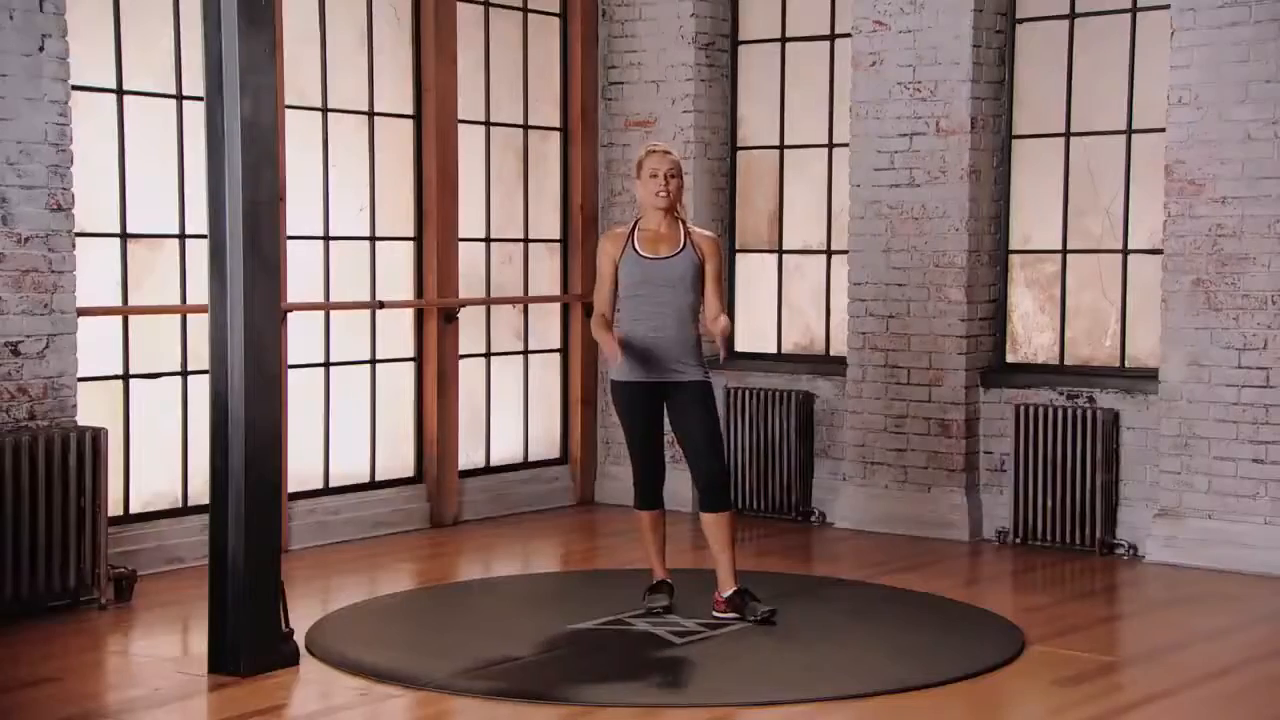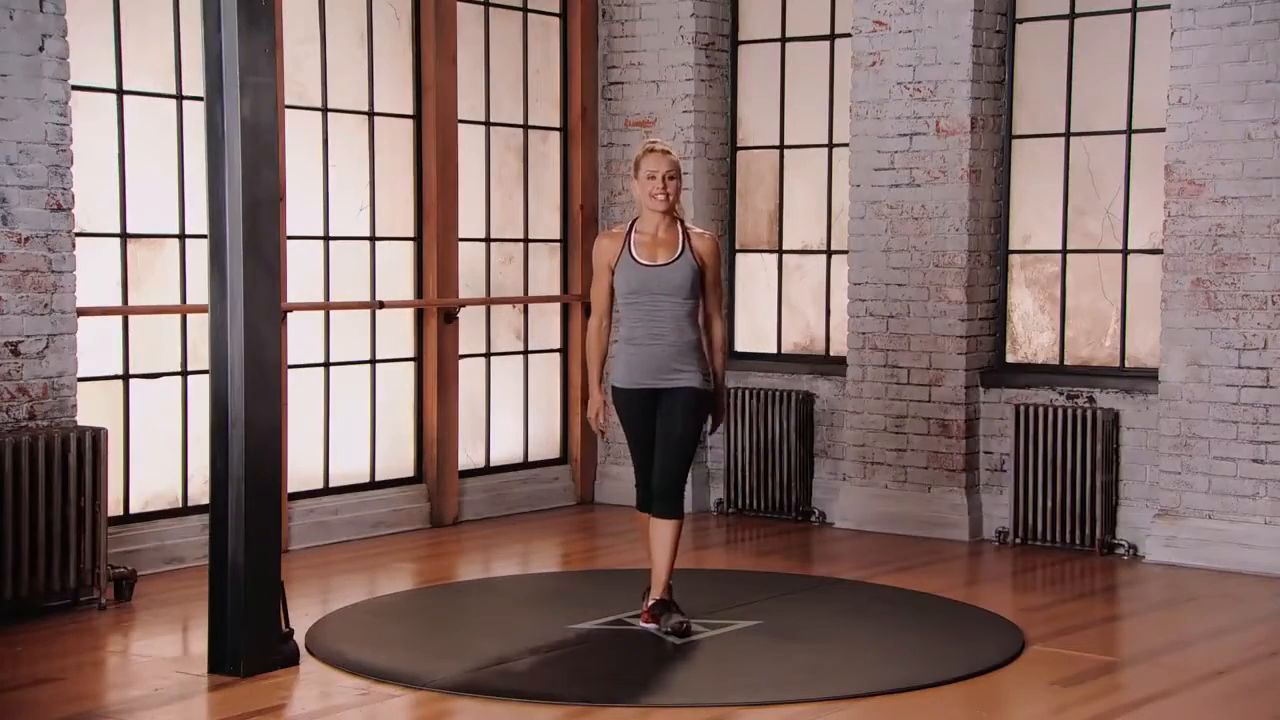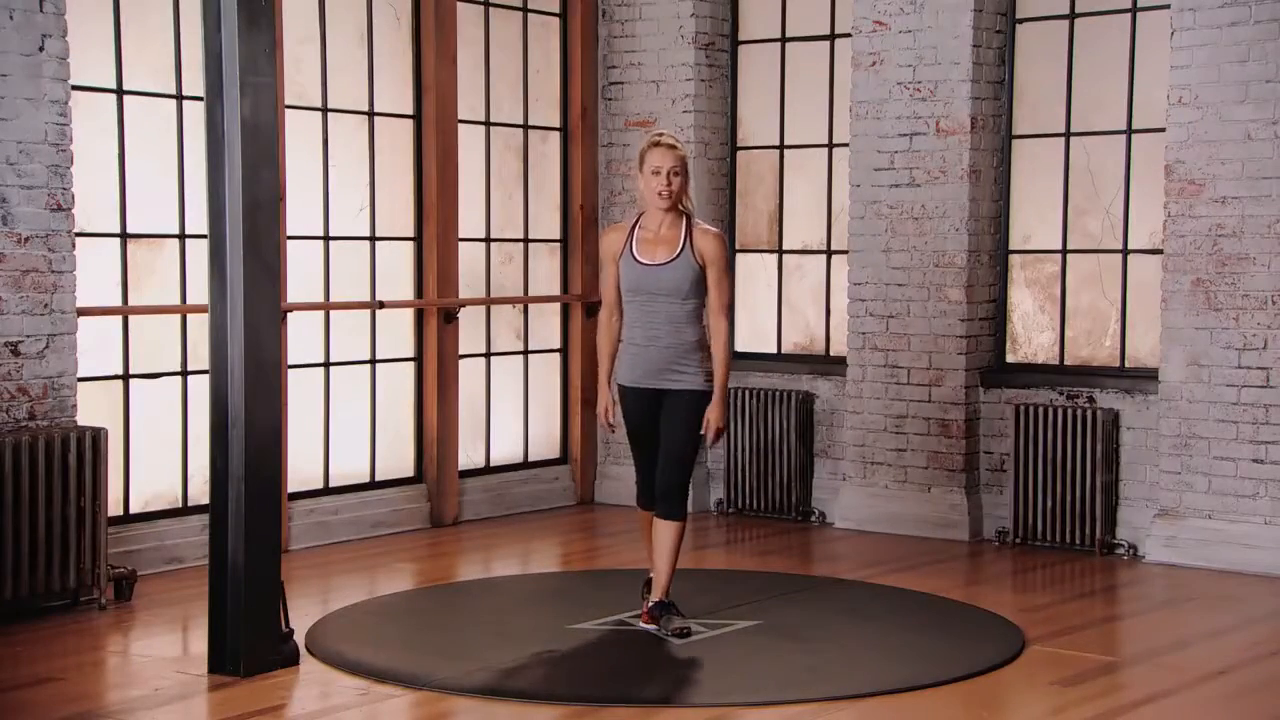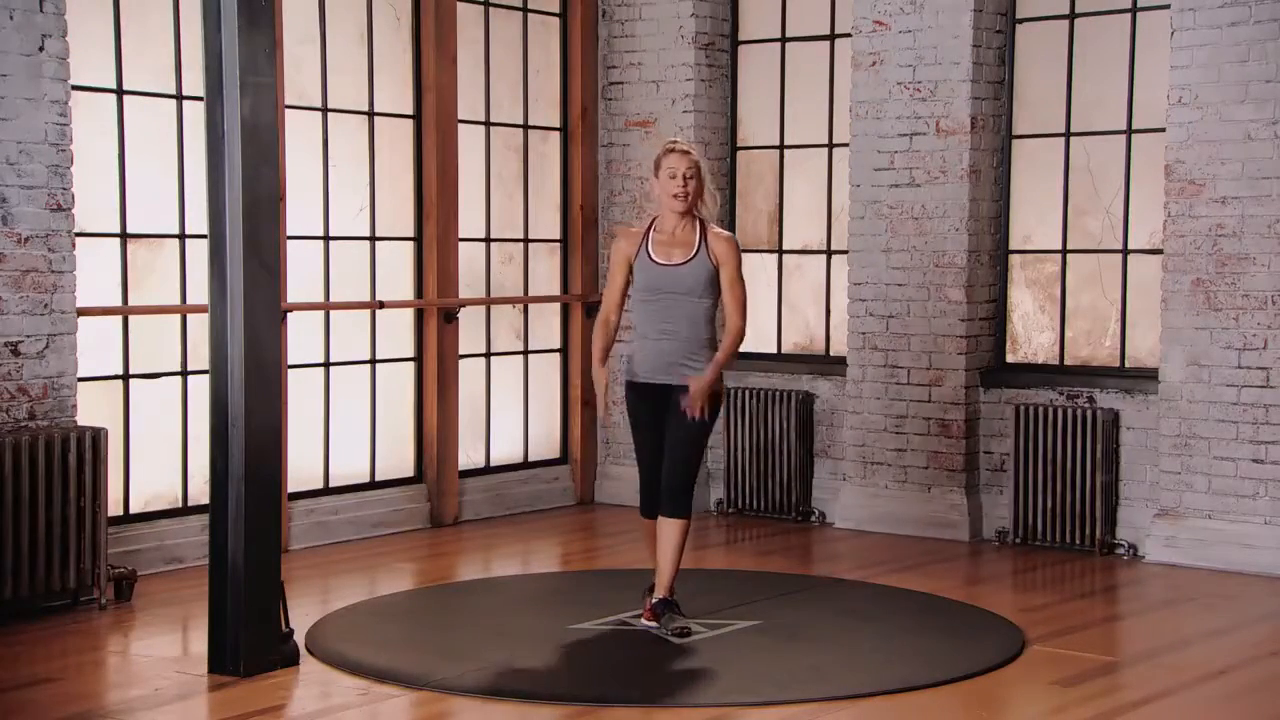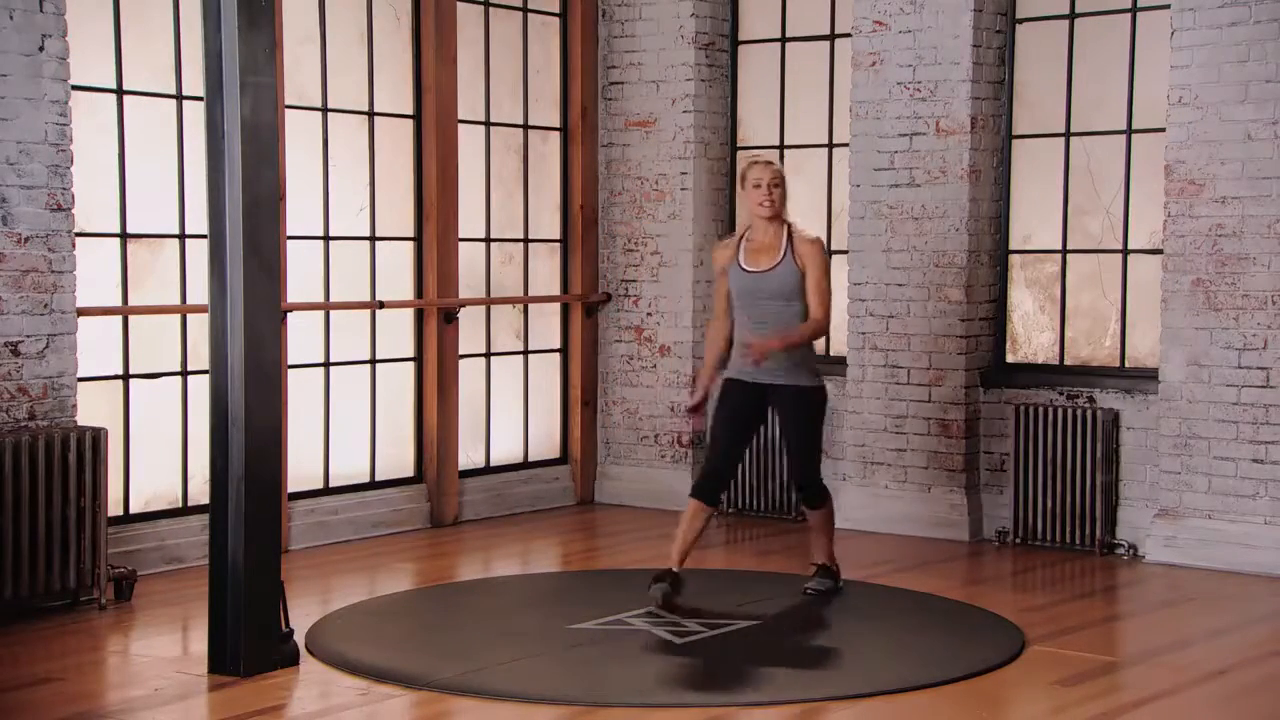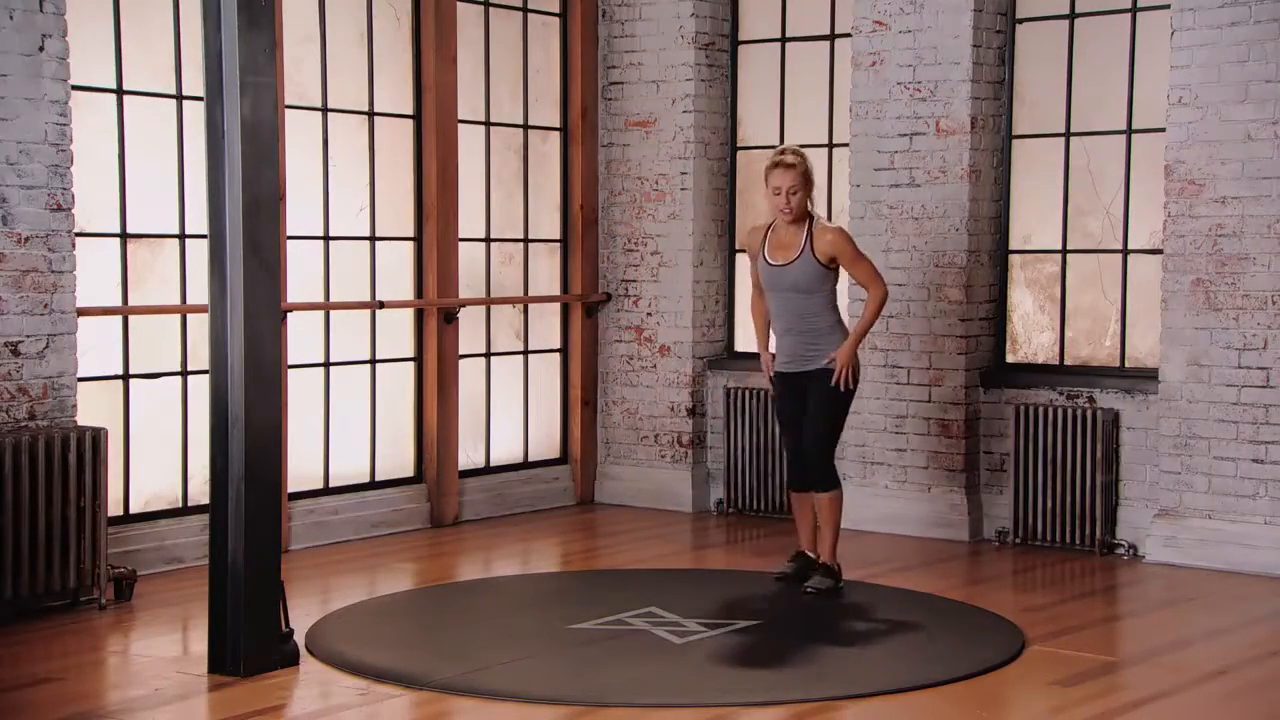
dt=0.7s
person 1, frame 1
left shoulder: (704, 243)
right shoulder: (614, 243)
left elbow: (713, 314)
right elbow: (599, 314)
left wrist: (720, 327)
right wrist: (606, 336)
left hip: (688, 375)
right hip: (634, 376)
left knee: (712, 475)
right knee: (648, 477)
left ankle: (728, 590)
right ankle: (660, 578)
person 1, frame 2
left shoulder: (702, 244)
right shoulder: (610, 245)
left elbow: (714, 320)
right elbow: (599, 321)
left wrist: (719, 386)
right wrist: (594, 389)
left hip: (685, 381)
right hip: (631, 381)
left knee: (669, 484)
right knee: (647, 483)
left ankle: (658, 599)
right ankle: (658, 582)
person 1, frame 3
left shoulder: (707, 241)
right shoulder: (615, 239)
left elbow: (720, 324)
right elbow: (610, 316)
left wrist: (718, 397)
right wrist: (604, 385)
left hip: (688, 382)
right hip: (636, 381)
left knee: (672, 487)
right knee: (647, 484)
left ankle: (658, 600)
right ankle: (655, 575)
person 1, frame 4
left shoulder: (721, 244)
right shoulder: (629, 243)
left elbow: (735, 323)
right elbow: (609, 313)
left wrist: (711, 374)
right wrist: (599, 363)
left hip: (695, 380)
right hip: (645, 379)
left knee: (677, 484)
right knee: (651, 483)
left ankle: (662, 600)
right ankle: (660, 580)
person 1, frame 5
left shoulder: (806, 247)
right shoulder: (727, 252)
left elbow: (819, 320)
right elbow: (722, 323)
left wrist: (777, 343)
right wrist: (703, 384)
left hip: (797, 380)
right hip: (742, 379)
left knee: (804, 478)
right knee: (714, 473)
left ankle: (825, 563)
right ankle: (671, 569)
person 1, frame 6
left shoulder: (829, 239)
right shoulder: (757, 240)
left elbow: (877, 290)
left wrist: (851, 345)
right wrist: (764, 350)
left hip: (830, 365)
right hip: (788, 368)
left knee: (819, 458)
right knee: (797, 462)
left ankle: (829, 563)
right ankle: (806, 552)
